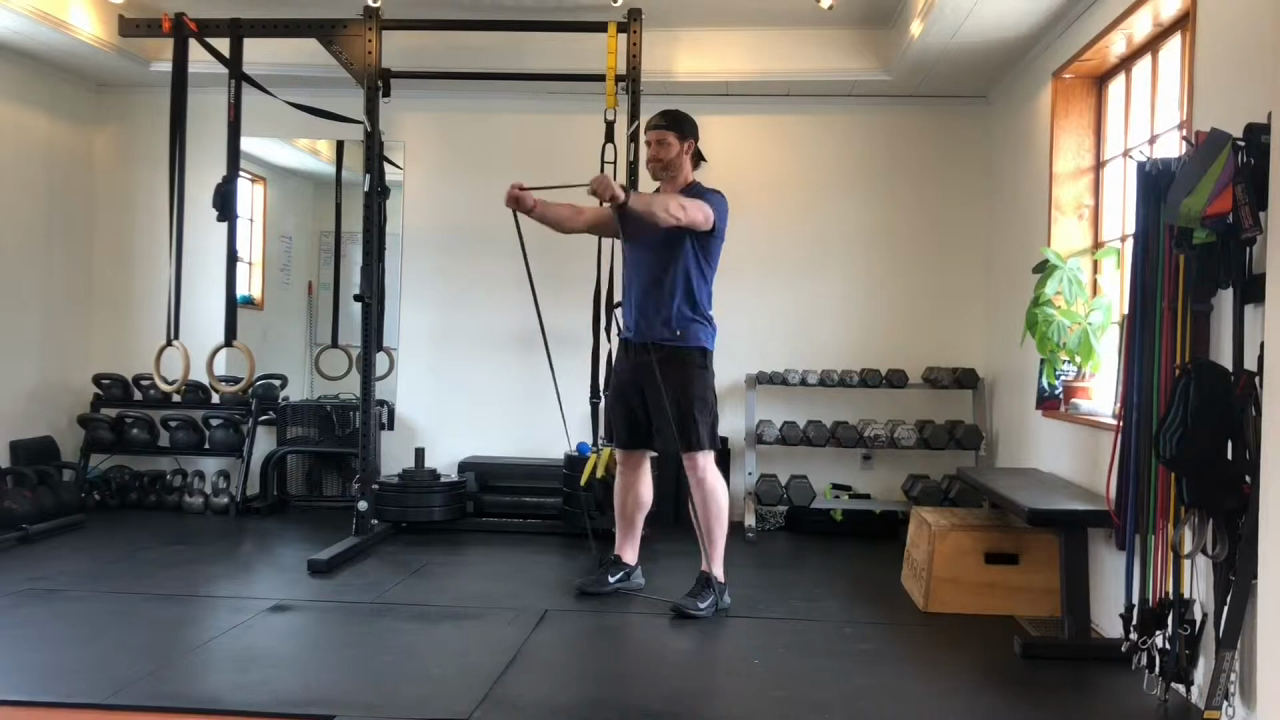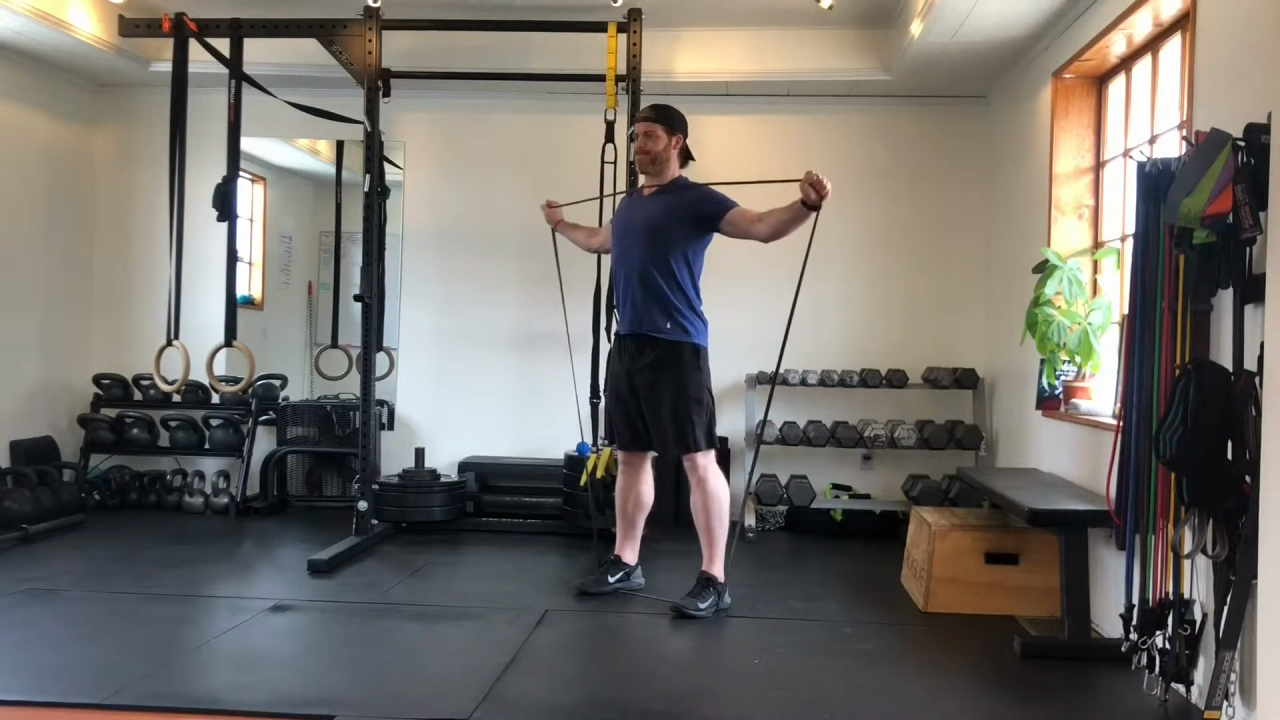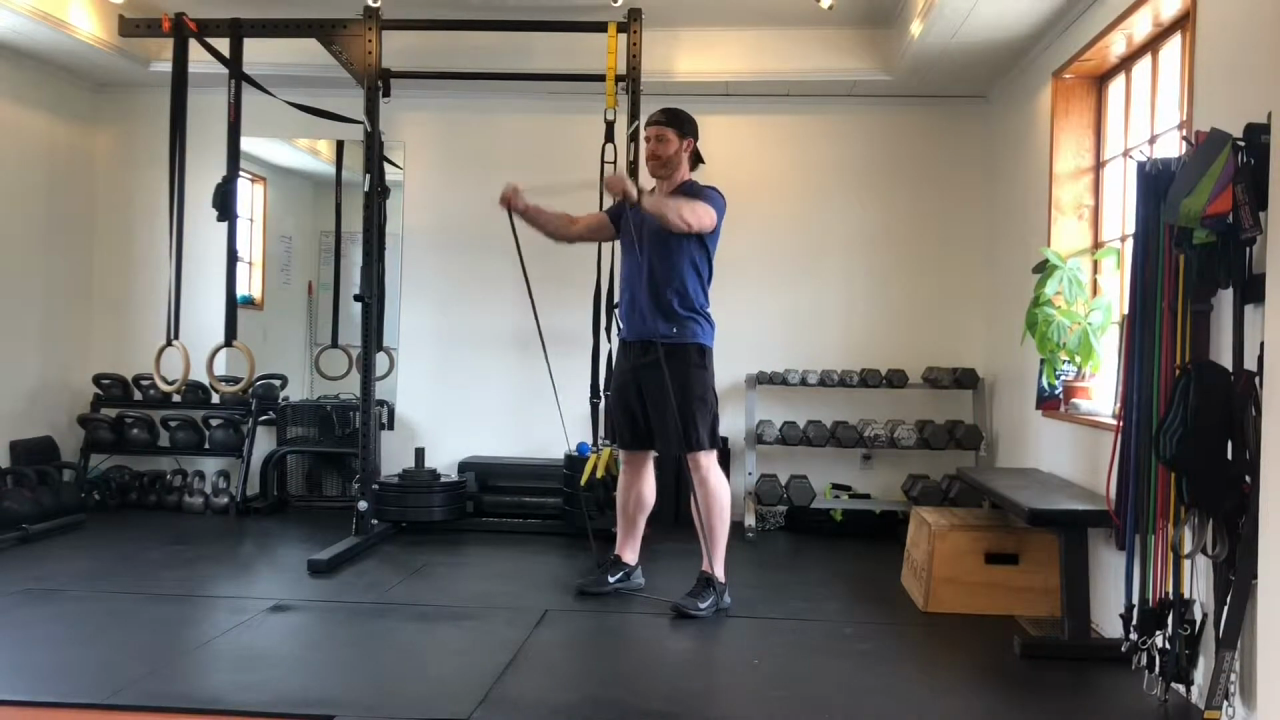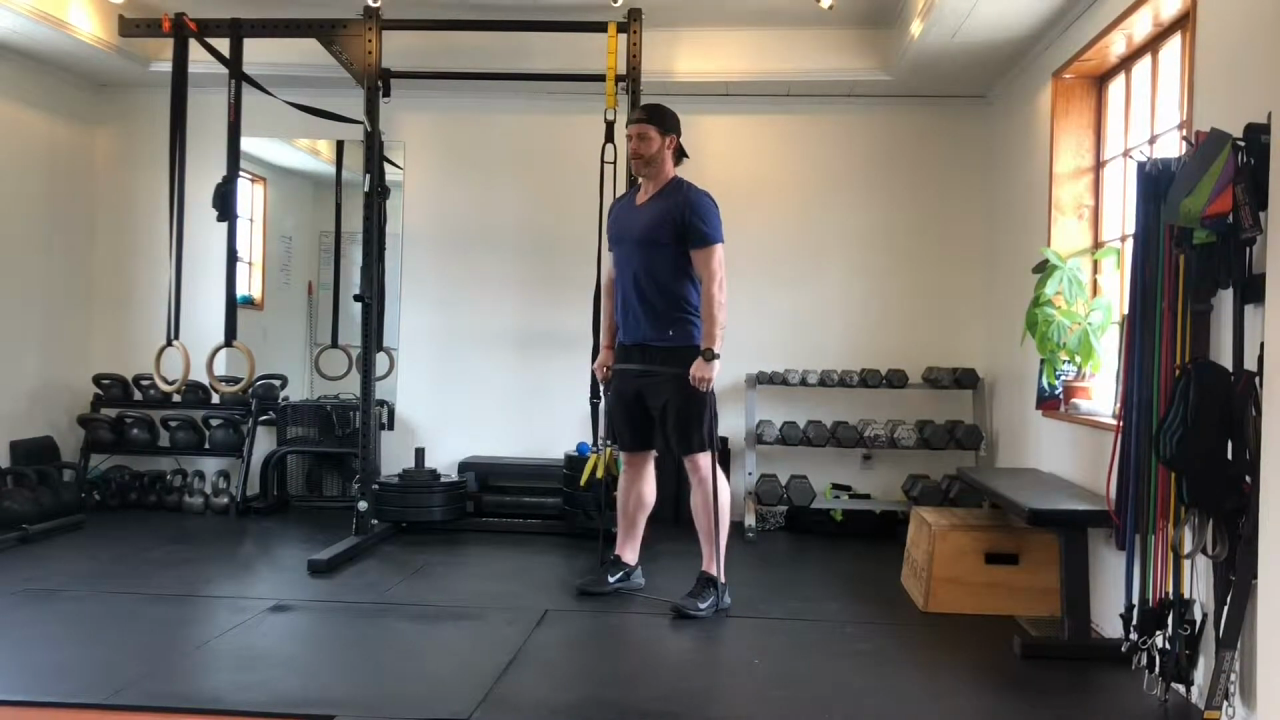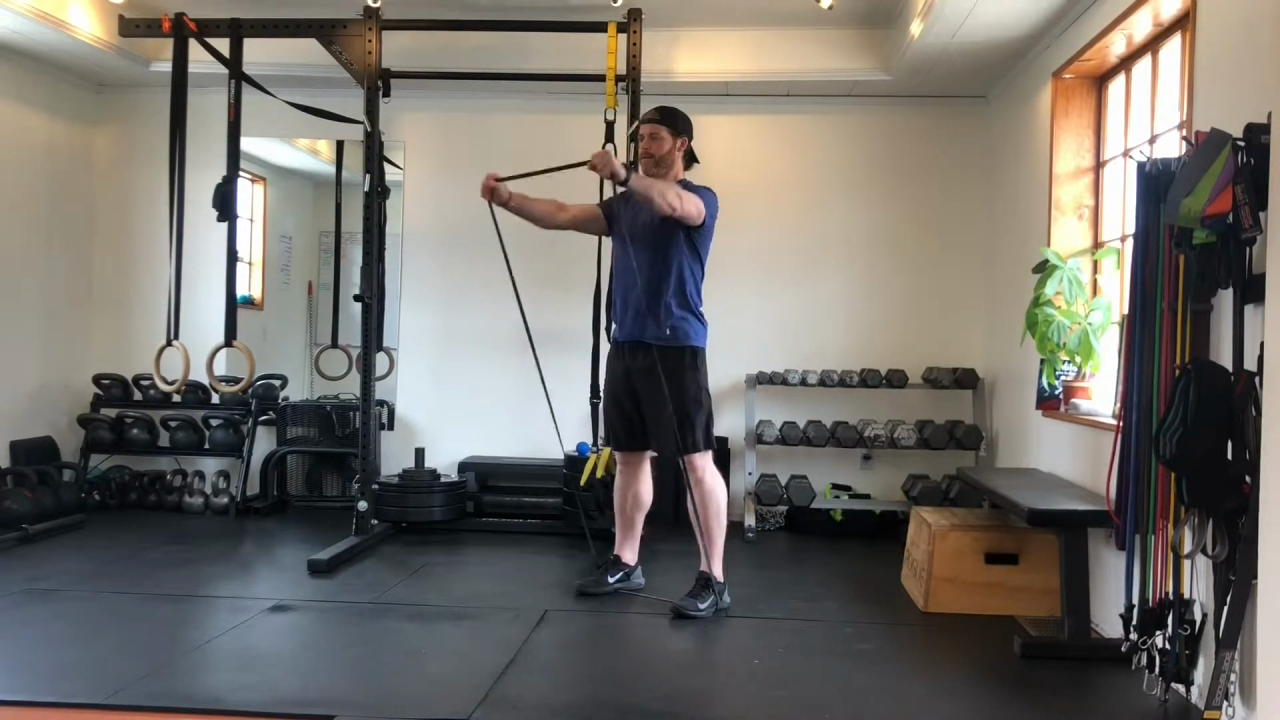
dt=1s
person 1, frame 1
left shoulder: (707, 202)
right shoulder: (635, 209)
left elbow: (676, 212)
right elbow: (577, 219)
left wrist: (625, 196)
right wrist: (531, 206)
left hip: (683, 348)
right hip: (633, 346)
left knee: (698, 461)
right knee: (629, 457)
left ankle: (714, 579)
right ankle: (625, 562)
person 1, frame 2
left shoulder: (696, 200)
right shoulder: (630, 203)
left elbow: (761, 227)
right elbow: (602, 240)
left wrist: (807, 205)
right wrist: (561, 225)
left hip: (675, 346)
right hip: (627, 345)
left knee: (698, 460)
right knee: (630, 457)
left ankle: (713, 579)
right ankle: (624, 563)
person 1, frame 3
left shoulder: (704, 198)
right shoulder: (630, 208)
left elbow: (684, 217)
right elbow: (573, 228)
left wrist: (638, 199)
right wrist: (525, 208)
left hip: (682, 346)
right hip: (633, 346)
left knee: (701, 460)
right knee: (633, 457)
left ankle: (714, 580)
right ankle: (625, 563)
person 1, frame 4
left shoulder: (693, 203)
right shoulder: (621, 208)
left elbow: (713, 283)
left wrist: (709, 353)
right wrist: (607, 346)
left hip: (678, 353)
right hip: (631, 352)
left knee: (699, 462)
right knee: (634, 458)
left ankle: (713, 580)
right ankle: (625, 563)
person 1, frame 5
left shoulder: (694, 198)
right shoulder: (624, 207)
left elbow: (676, 204)
right elbow: (562, 216)
left wrist: (626, 176)
right wrist: (506, 198)
left hip: (675, 347)
right hip: (625, 347)
left knee: (696, 460)
right knee: (629, 457)
left ankle: (713, 579)
right ankle: (624, 563)
